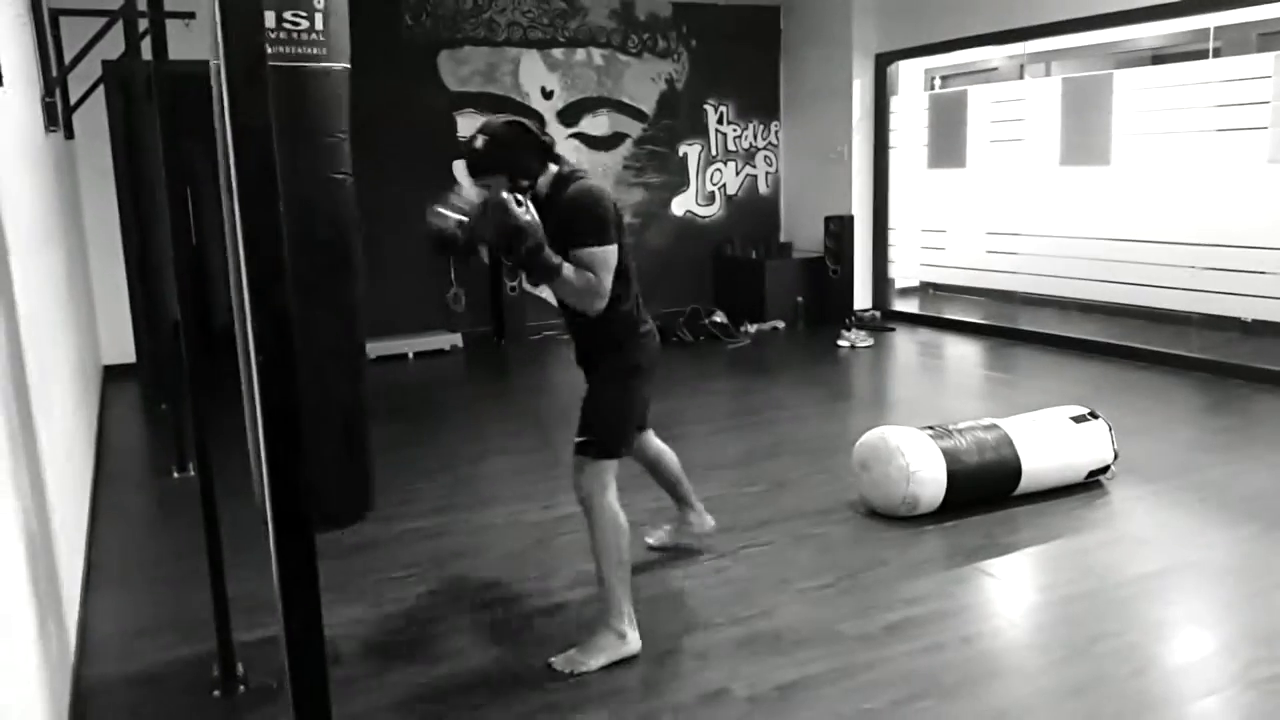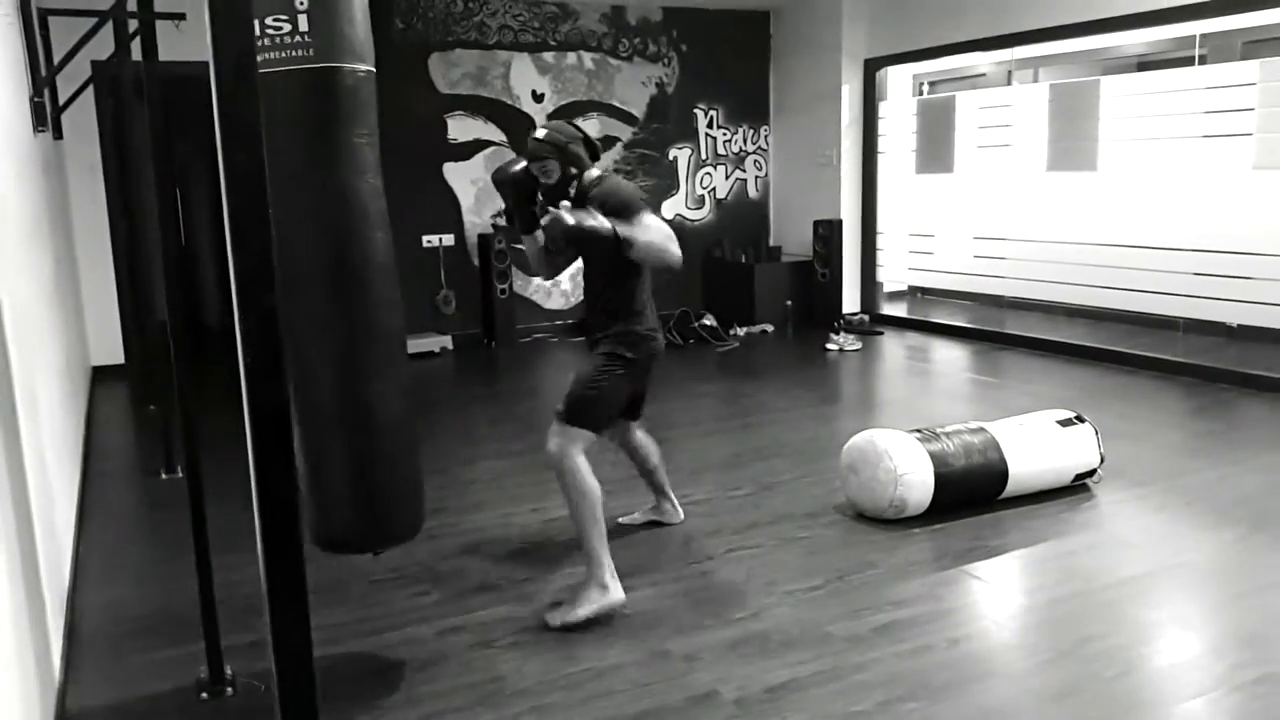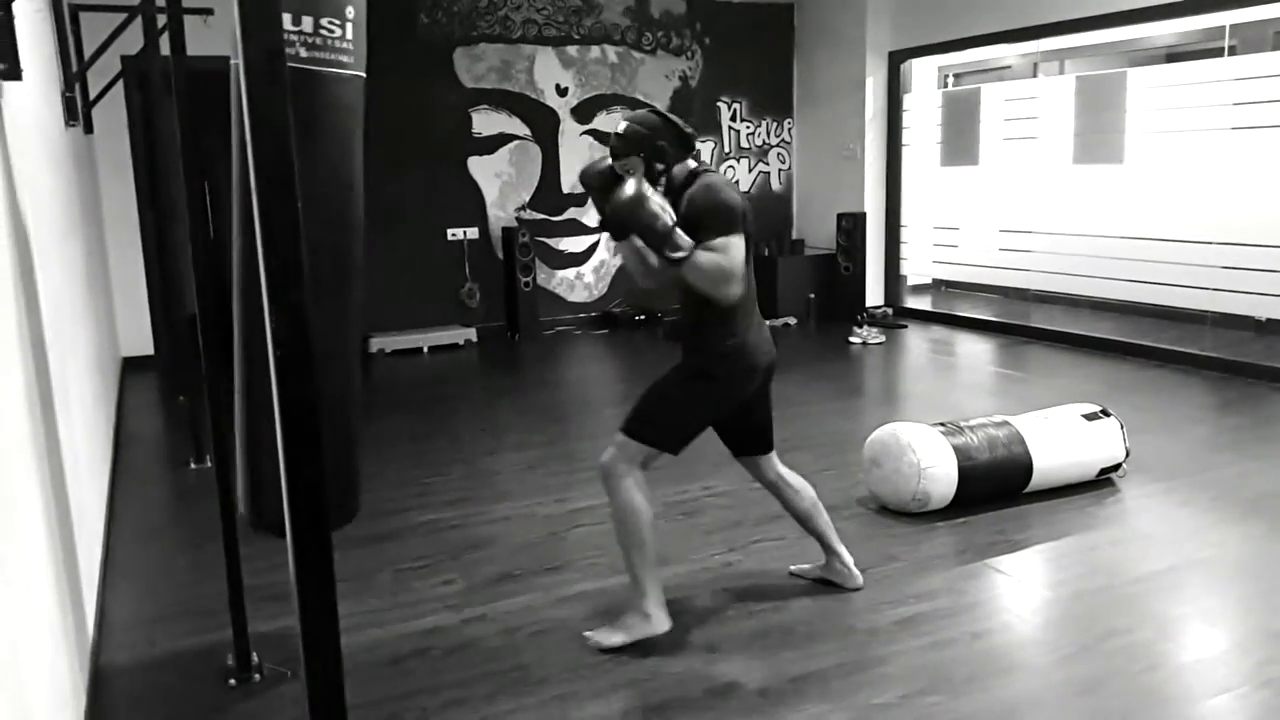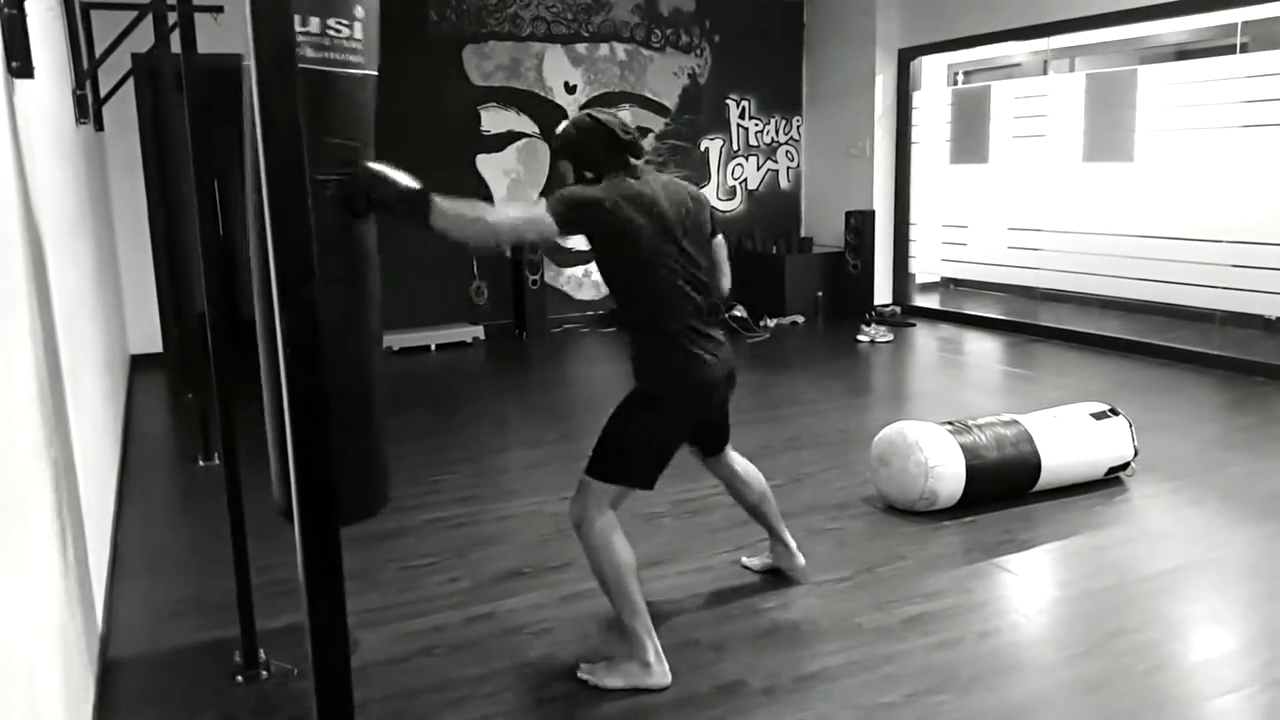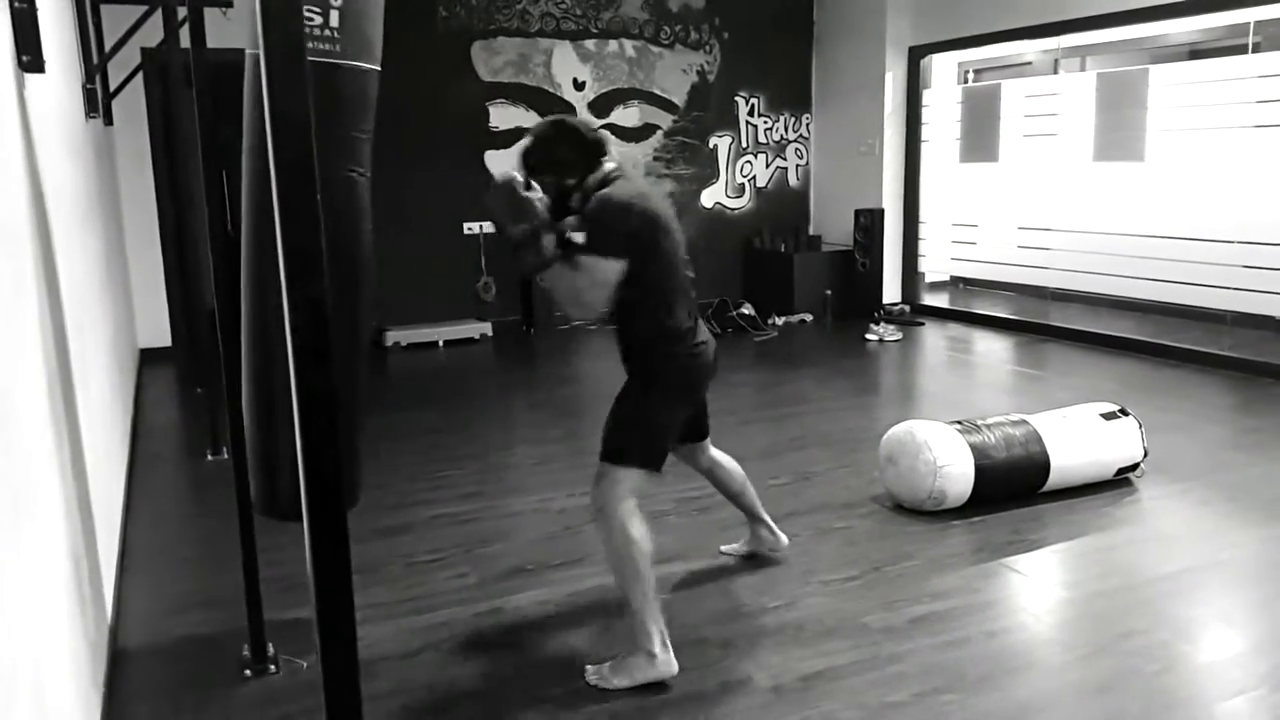
dt=1s
person 1, frame 1
left shoulder: (581, 198)
right shoulder: (539, 193)
left elbow: (593, 299)
left wrist: (537, 253)
left hip: (620, 349)
right hip: (604, 347)
left knee: (591, 482)
right knee: (635, 438)
left ankle: (620, 629)
right ankle: (692, 517)
person 1, frame 2
left shoulder: (615, 194)
right shoulder: (578, 203)
left elbow: (668, 253)
right elbow: (546, 266)
left wrist: (607, 229)
right wrist: (525, 217)
left hip: (625, 341)
right hip: (618, 338)
left knee: (563, 447)
right knee: (623, 428)
left ankle: (602, 583)
right ankle: (665, 504)
person 1, frame 3
left shoulder: (709, 196)
right shoulder: (683, 197)
left elbow: (726, 286)
right elbow: (650, 277)
left wrist: (666, 236)
right wrist: (620, 223)
left hip: (718, 359)
right hip: (749, 355)
left knee: (619, 465)
right knee: (766, 467)
left ankle: (647, 609)
right ankle: (839, 561)
person 1, frame 4
left shoulder: (600, 202)
right shoulder: (687, 196)
left elbow: (501, 228)
right elbow: (723, 284)
left hip: (668, 377)
right hip: (715, 362)
left knee: (590, 510)
right knee: (720, 459)
left ankle: (645, 660)
right ankle: (784, 550)
person 1, frame 5
left shoulder: (611, 208)
right shoulder: (622, 192)
left elbow: (585, 304)
right wrist: (559, 240)
left hip: (664, 365)
right hip: (687, 351)
left knee: (613, 497)
right knee: (695, 451)
left ankle: (653, 650)
right ankle: (763, 531)
